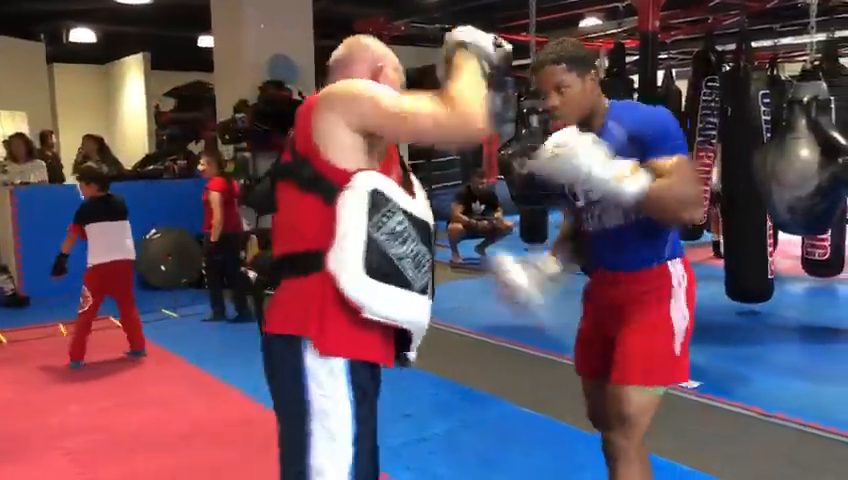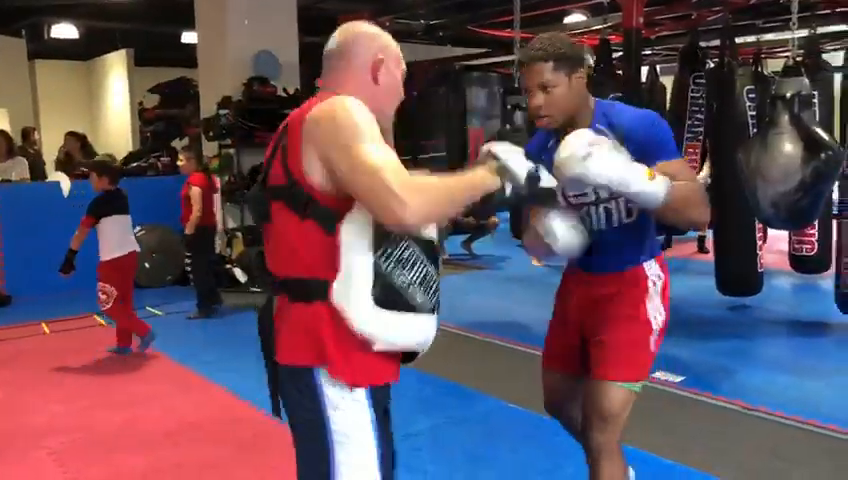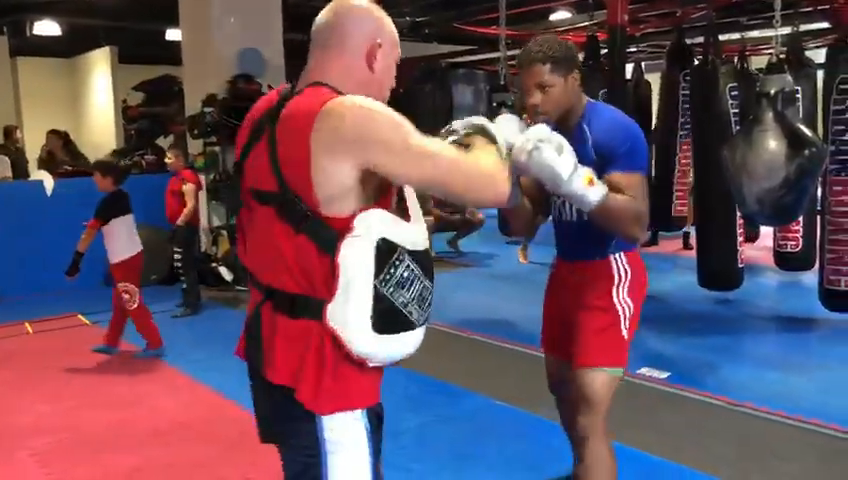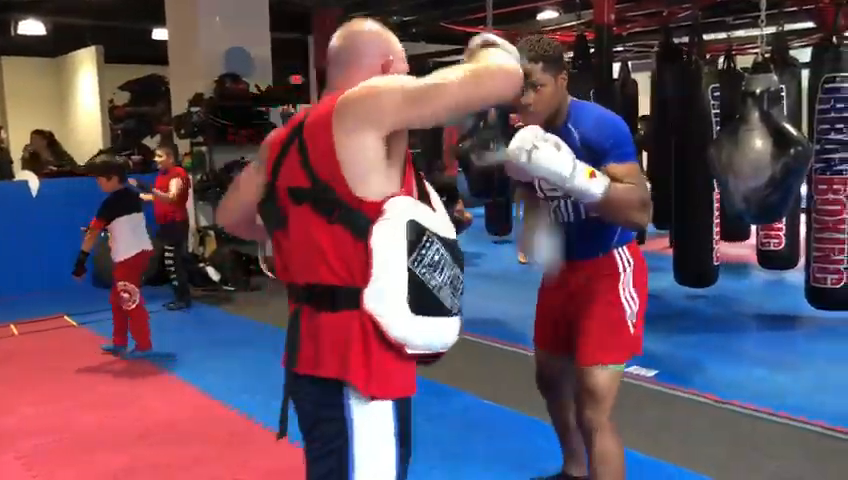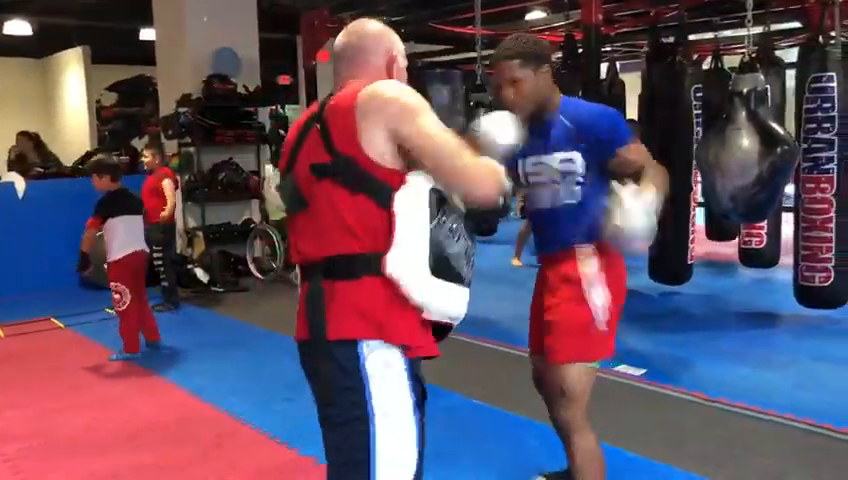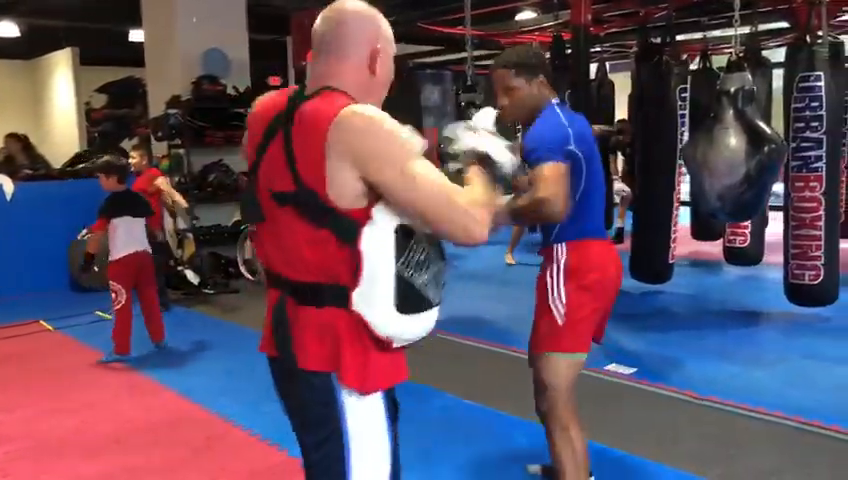
dt=0.3s
person 1, frame 1
left shoulder: (338, 133)
right shoulder: (349, 99)
right elbow: (467, 124)
right wrist: (468, 54)
left hip: (349, 336)
right hip: (326, 333)
person 1, frame 2
left shoulder: (305, 128)
right shoulder: (337, 119)
right elbow: (403, 206)
right wrist: (489, 170)
left hip: (321, 343)
right hip: (333, 354)
person 1, frame 3
left shoulder: (268, 114)
right shoulder: (351, 119)
right elbow: (492, 187)
right wrist: (484, 139)
left hip: (280, 344)
right hip: (320, 362)
person 1, frame 4
left shoulder: (286, 137)
right shoulder: (367, 106)
left elbow: (231, 219)
right elbow: (505, 78)
right wrist: (488, 50)
left hip: (317, 346)
right hip: (355, 359)
person 1, frame 5
left shoulder: (304, 129)
right shoulder: (386, 100)
right elbow: (481, 187)
right wrist: (495, 167)
left hip: (326, 323)
right hip: (368, 330)
person 1, frame 6
left shoulder: (268, 112)
right shoulder: (360, 127)
right elbow: (470, 226)
left wrist: (403, 147)
right wrist: (478, 163)
left hip: (292, 336)
right hip: (340, 347)
person 2, frame 1
left shoulder: (648, 123)
right shoulder: (568, 144)
left elbow: (690, 207)
left wrist: (605, 173)
right wrist: (546, 267)
left hip: (657, 287)
right hip: (605, 289)
left knee: (622, 435)
right knee: (604, 414)
person 2, frame 2
left shoulder: (637, 126)
right shoulder: (539, 148)
left elbow: (697, 211)
right elbow: (533, 237)
left wrist: (623, 173)
right wrist: (540, 235)
left hip: (634, 286)
right hip: (579, 283)
left knee: (600, 434)
right knee: (560, 403)
person 2, frame 3
left shoulder: (615, 131)
left elbow: (636, 224)
right elbow: (522, 226)
left hip: (610, 277)
right hip: (566, 272)
left knee: (587, 418)
right knee: (562, 387)
person 2, frame 4
left shoulder: (601, 128)
right shoulder: (527, 141)
left elbow: (638, 211)
left wrist: (570, 173)
left hip: (608, 273)
right hip: (562, 272)
left knee: (592, 409)
right knee: (551, 377)
person 2, frame 5
left shoulder: (591, 119)
left elbow: (652, 173)
left hip: (589, 270)
right hip: (551, 269)
left knee: (570, 409)
right knee: (547, 382)
person 2, frame 6
left shoulder: (546, 130)
right shoulder: (560, 123)
left elbow: (552, 207)
right elbow: (543, 193)
left wrist: (500, 208)
left hip: (575, 263)
right hip: (587, 259)
left knee: (554, 403)
right knee: (550, 376)
person 3, frame 1
left shoulder: (85, 209)
right shoulder: (120, 203)
left elbow: (71, 238)
left wrist: (60, 262)
left hip: (100, 266)
right hip: (125, 262)
left knee: (86, 312)
right knee: (128, 307)
left ankle: (76, 357)
right ankle: (138, 346)
person 3, frame 2
left shoulder: (99, 202)
right shoulder: (122, 197)
left elbow: (81, 233)
left wrist: (69, 259)
left hip: (113, 259)
right hip: (130, 253)
left knee: (110, 305)
right knee: (123, 302)
left ankle: (143, 332)
right ankle: (124, 344)
person 3, frame 3
left shoulder: (107, 204)
right shoulder: (122, 197)
left elbow: (88, 235)
left wrist: (75, 261)
left hip: (123, 259)
right hip: (133, 254)
left knee: (133, 305)
right knee: (120, 302)
left ankle: (155, 344)
right ankle: (110, 343)
person 3, frame 4
left shoulder: (110, 203)
right shoulder: (133, 195)
left elbow: (92, 235)
left wrist: (80, 262)
left hip: (127, 257)
right hip: (143, 251)
left knee: (132, 303)
right knee: (119, 300)
left ankle: (143, 346)
right ankle: (119, 343)
person 3, frame 5
left shoulder: (106, 203)
right shoulder: (134, 199)
left elbow: (90, 233)
left wrist: (84, 259)
left hip: (121, 259)
right hip: (140, 253)
left knee: (124, 305)
right knee: (140, 301)
left ankle: (131, 349)
right ankle: (153, 339)
person 3, frame 6
left shoulder: (109, 203)
right shoulder: (139, 199)
left elbow: (97, 234)
left wrist: (89, 256)
left hip: (121, 259)
right hip: (144, 255)
left knee: (122, 306)
right knee: (150, 301)
left ankle: (120, 350)
right ankle: (158, 339)
person 4, frame 1
left shoulder: (213, 185)
right shoulder: (229, 182)
left elbow: (218, 216)
left wrist: (213, 240)
left hip: (221, 236)
right hip: (235, 233)
left knee: (213, 275)
right knee: (234, 273)
left ankle: (219, 312)
right ankle: (243, 311)
person 4, frame 2
left shoulder: (194, 181)
right shoulder: (204, 177)
left elbow: (197, 210)
left wrist: (188, 232)
left hip: (198, 230)
right hip: (208, 227)
left knee: (197, 269)
right knee: (204, 266)
left ankle: (204, 308)
right ankle: (213, 299)
person 4, frame 3
left shoulder: (186, 178)
right shoulder: (178, 176)
left elbow: (191, 205)
left wrist: (179, 224)
right wrist: (176, 224)
left hip: (185, 226)
right hip: (181, 226)
left knee: (183, 265)
right knee: (188, 264)
left ankle: (191, 305)
right ankle: (193, 299)
person 4, frame 4
left shoulder: (178, 175)
right shoulder: (164, 174)
left elbow: (172, 198)
right elbow: (157, 198)
left wrist: (151, 190)
right wrist: (139, 191)
left hip: (176, 224)
right hip: (167, 224)
left knee: (173, 262)
right knee: (172, 262)
left ankle: (183, 299)
right ankle: (181, 297)
person 4, frame 5
left shoulder: (165, 175)
right shoulder: (152, 175)
left elbow: (172, 201)
left wrist: (165, 216)
left hip: (162, 226)
right hip: (153, 225)
left knee: (163, 263)
right knee: (160, 263)
left ankle: (171, 301)
right ankle: (169, 299)
person 4, frame 6
left shoulder: (153, 176)
right shoulder: (140, 177)
left elbow: (173, 194)
left wrist: (185, 207)
left hip: (153, 228)
left knee: (155, 264)
right knee: (152, 264)
left ankle: (162, 302)
right ankle: (160, 300)
